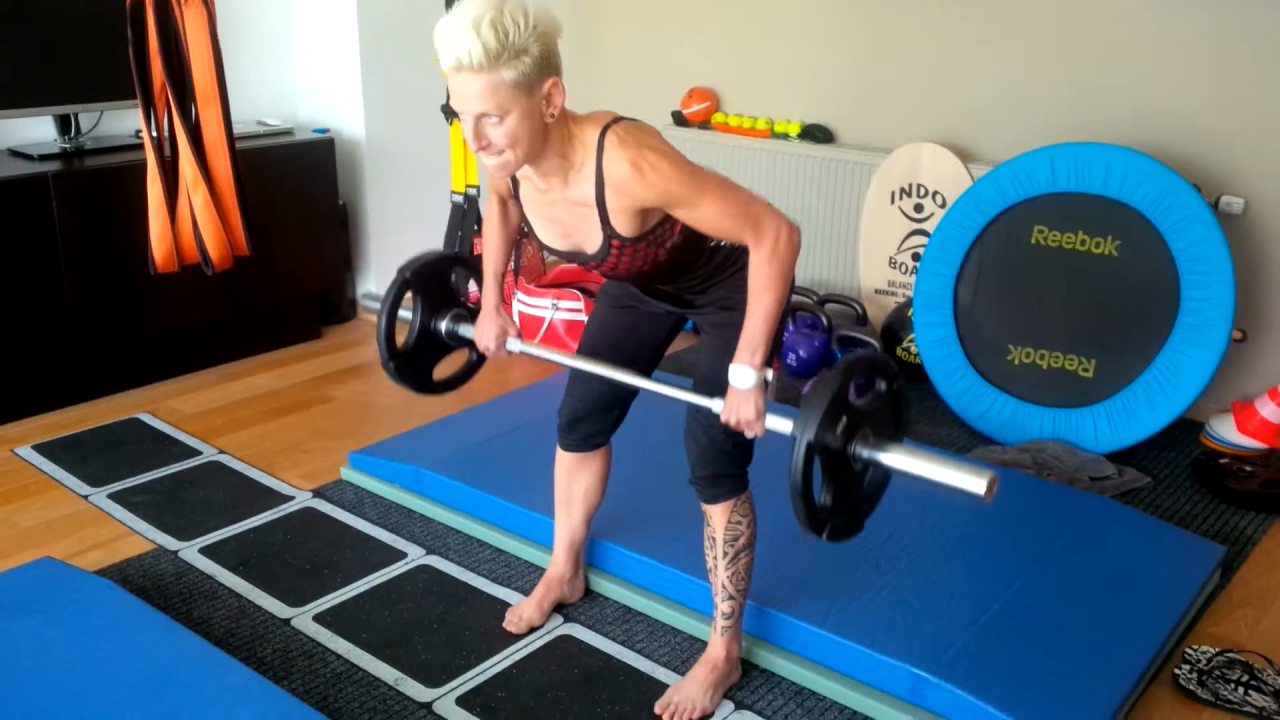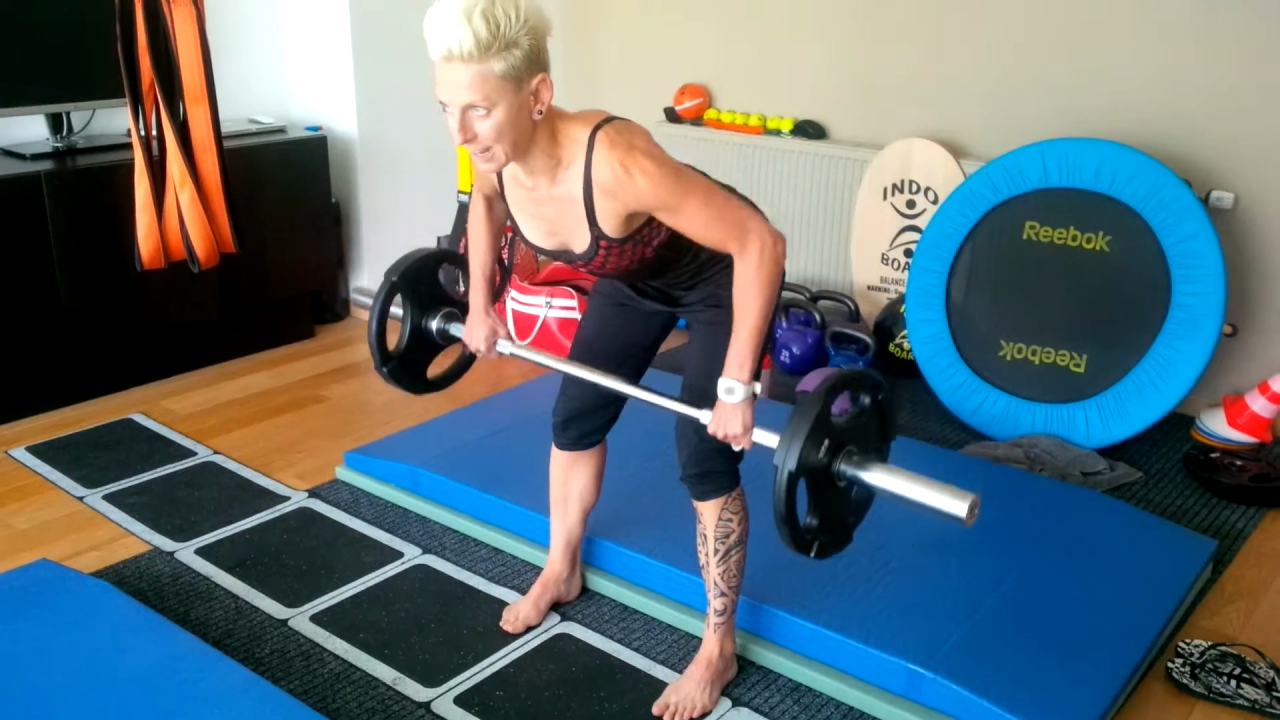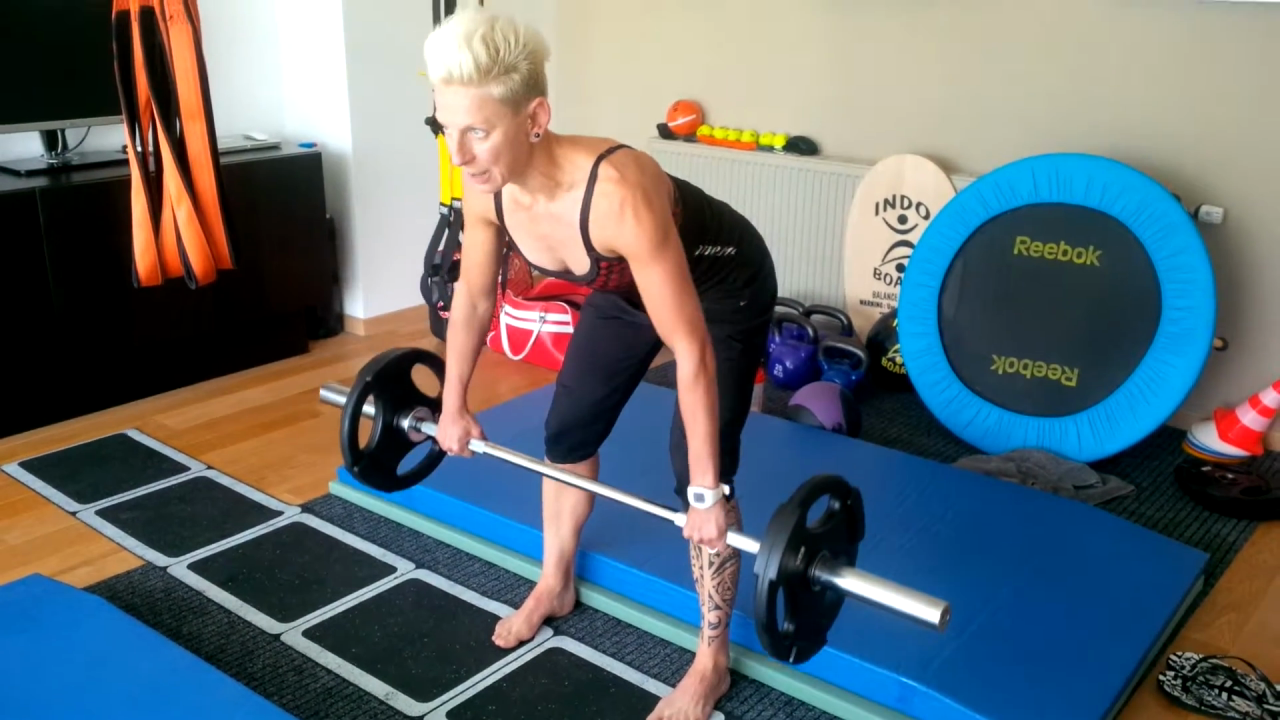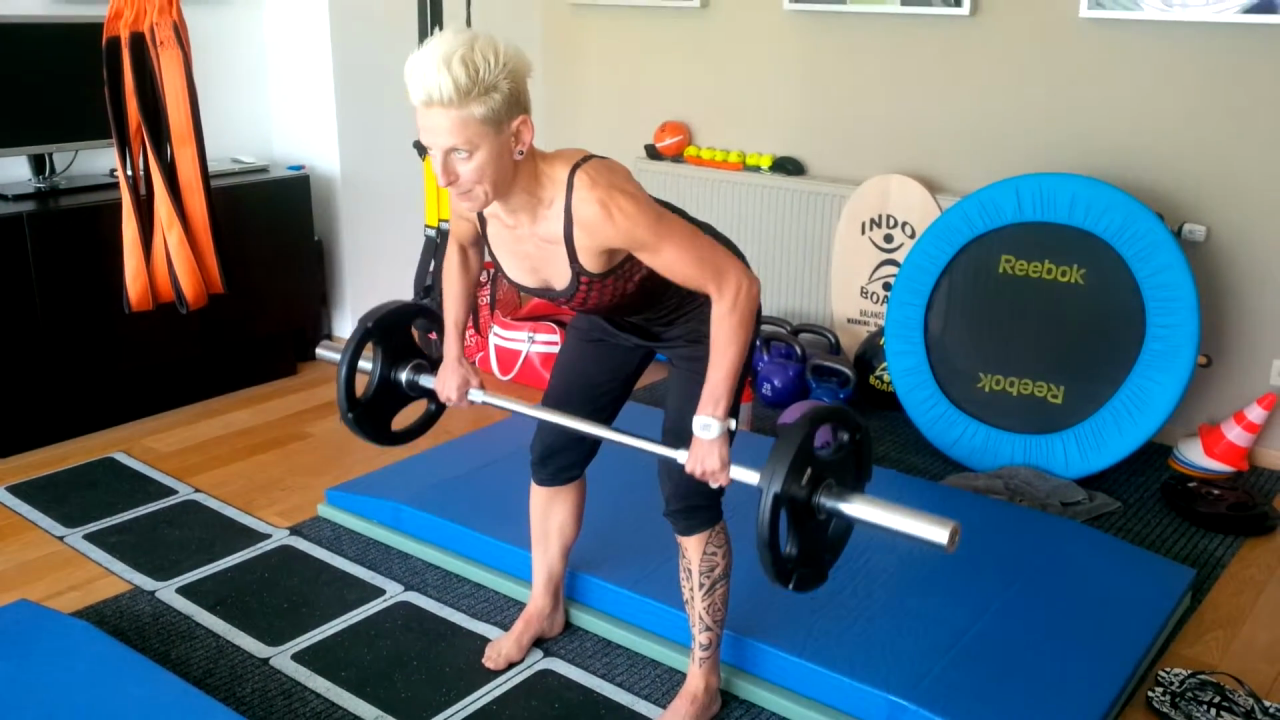
dt=0.7s
person 1, frame 1
left shoulder: (626, 161)
right shoulder: (507, 158)
left elbow: (774, 236)
left wrist: (748, 374)
right wrist: (490, 301)
left hip: (729, 279)
right hip: (643, 279)
left knee: (713, 457)
right knee: (580, 418)
left ankle: (724, 650)
right ankle: (565, 572)
person 1, frame 2
left shoulder: (616, 162)
right shoulder: (496, 157)
left elbow: (760, 243)
left wrist: (736, 387)
right wrist: (480, 303)
left hip: (719, 275)
right hip: (634, 274)
left knee: (703, 453)
right knee: (575, 416)
left ankle: (718, 647)
right ankle: (562, 571)
person 1, frame 3
left shoulder: (616, 194)
right shoulder: (487, 189)
left elbow: (691, 351)
right elbow: (473, 297)
left wrist: (705, 493)
right wrist: (454, 404)
left hip: (724, 285)
right hip: (628, 283)
left knee: (698, 470)
right knee: (567, 429)
left ankle: (711, 660)
right ankle: (555, 586)
person 1, frame 4
left shoulder: (594, 200)
right shoulder: (475, 196)
left elbow: (735, 288)
right elbow: (460, 254)
left wrist: (711, 424)
right wrist: (453, 353)
left hip: (703, 301)
right hip: (612, 310)
left knee: (688, 489)
right knee: (552, 451)
right ankle: (545, 606)
